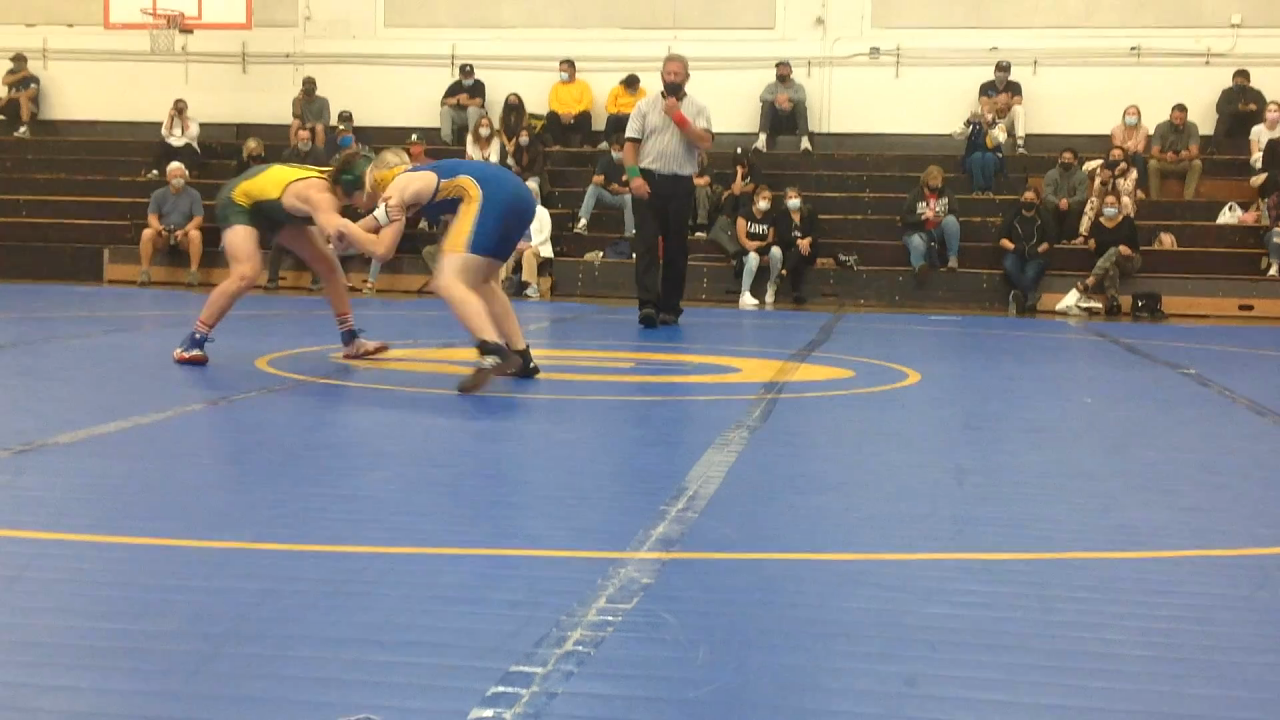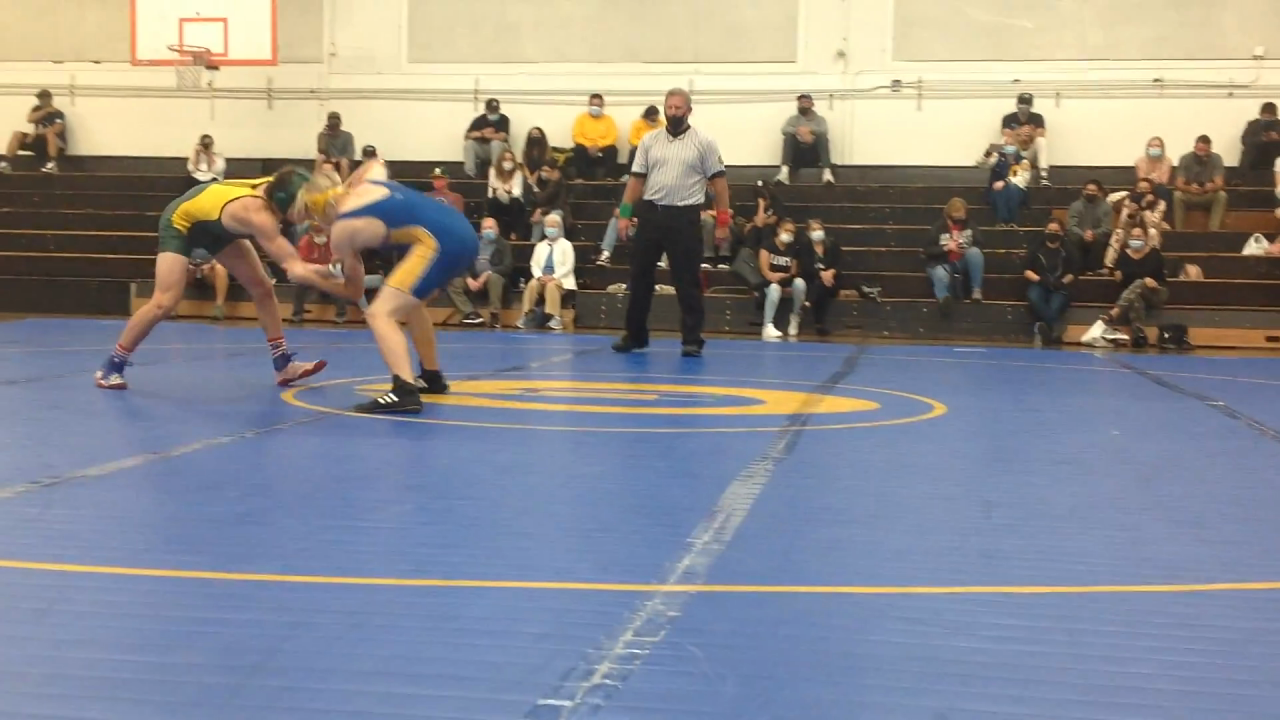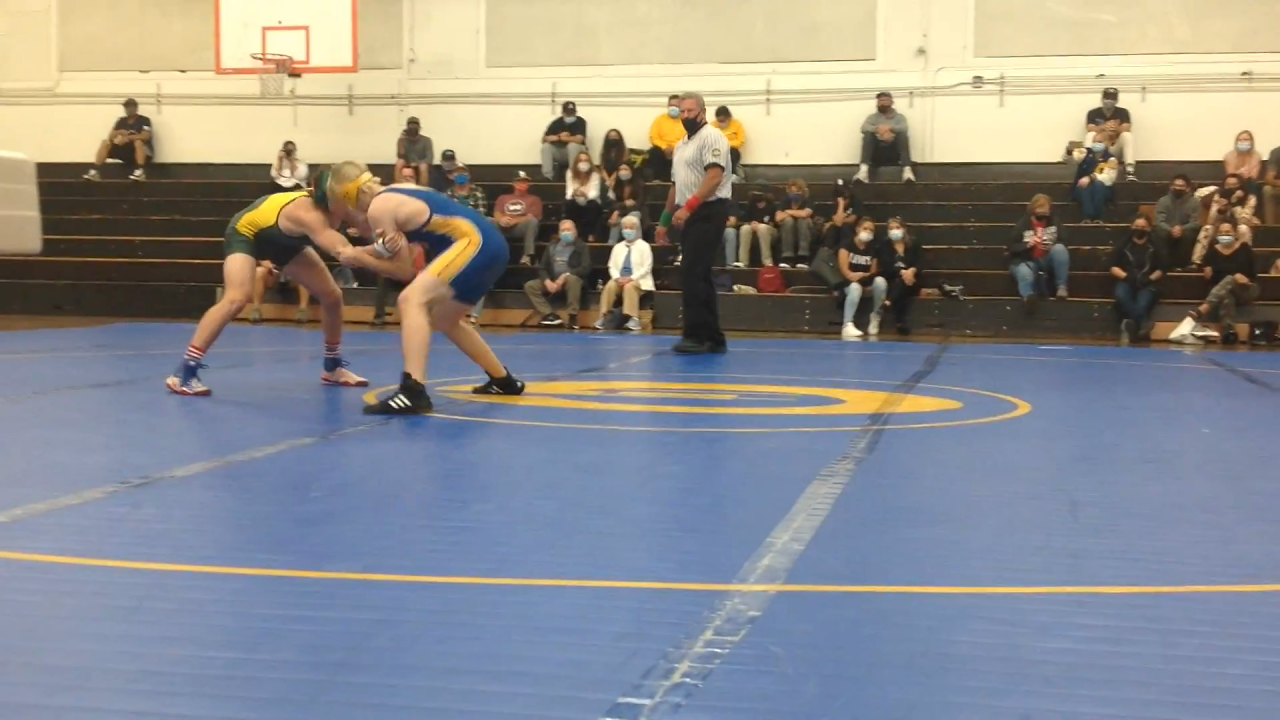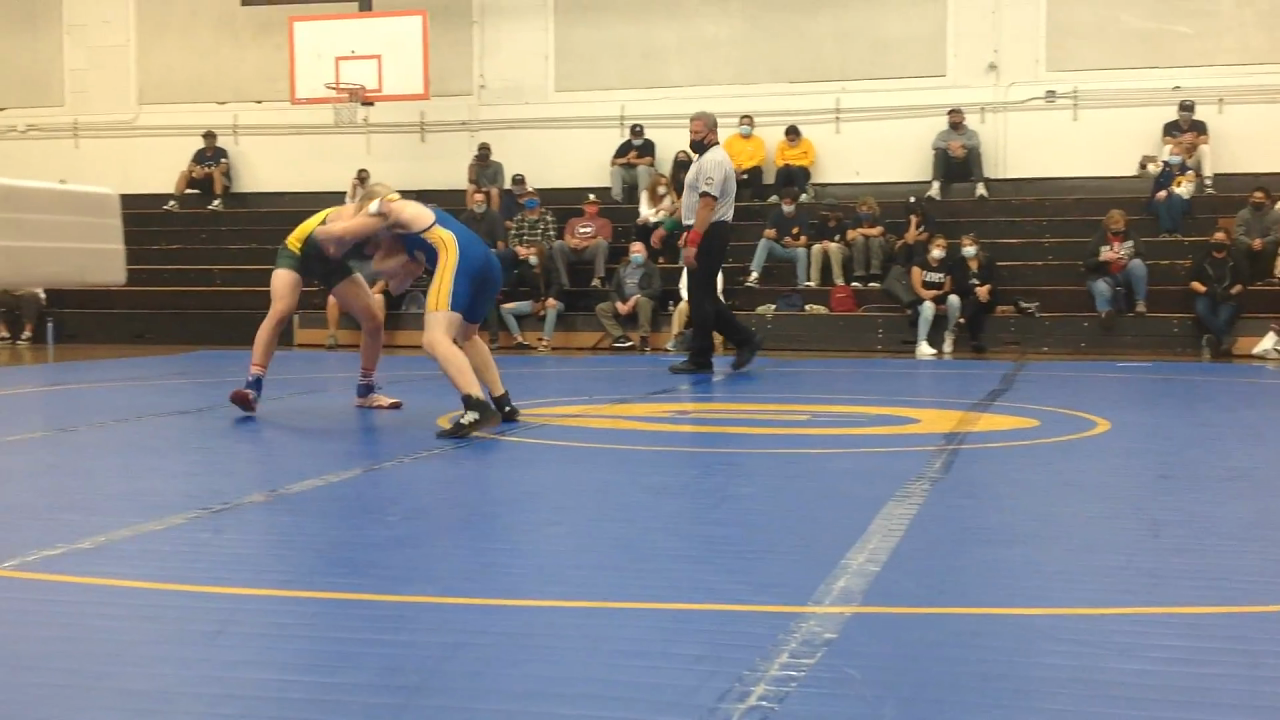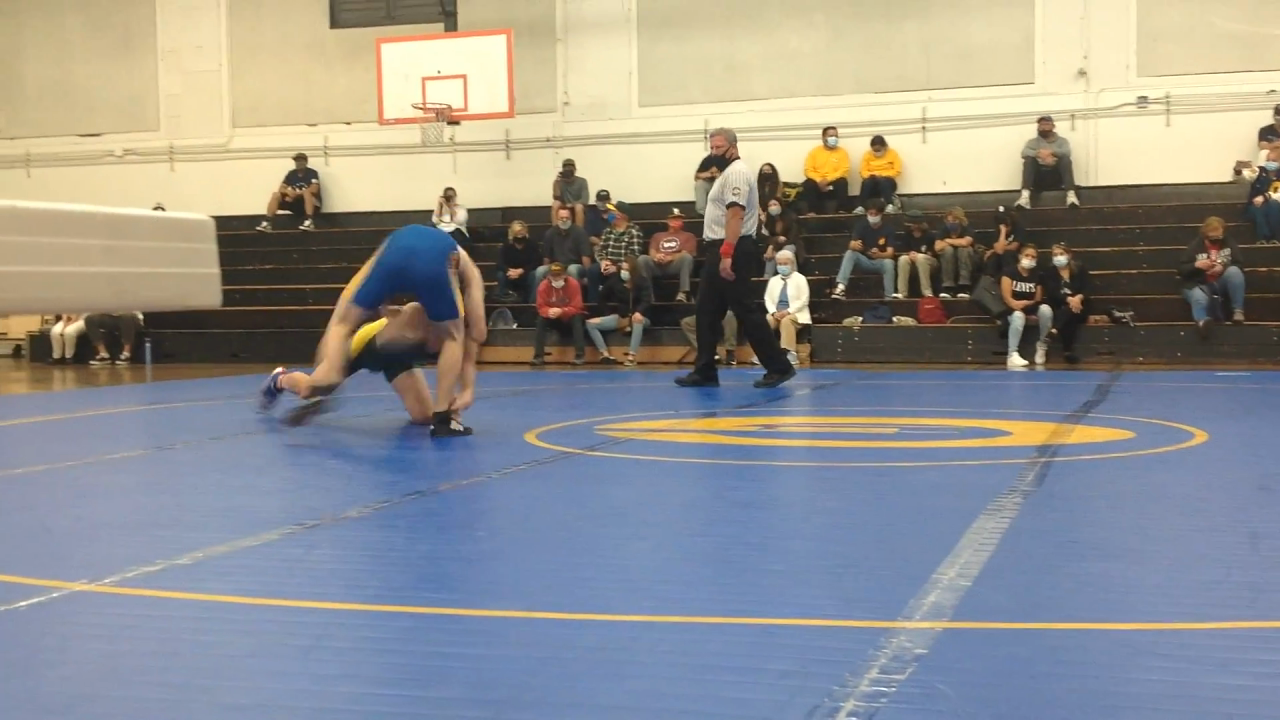
dt=0.7s
person 1, frame 1
left shoulder: (697, 108)
right shoulder: (644, 105)
left elbow: (704, 143)
right elbow: (631, 144)
left wrist: (678, 116)
right wrist: (634, 176)
left hip: (680, 185)
right hip: (648, 181)
left knee: (676, 248)
right knee: (646, 244)
left ankle: (670, 308)
right ankle: (649, 305)
person 1, frame 2
left shoulder: (703, 142)
right shoulder: (649, 140)
left elbow: (719, 182)
right elbow: (636, 179)
left wrist: (723, 222)
right wrist: (624, 214)
left hip: (684, 217)
right hip: (651, 214)
left knee: (687, 280)
right knee: (641, 275)
left ankle: (692, 339)
right ankle: (635, 334)
person 1, frame 3
left shoulder: (712, 137)
right shoulder: (680, 146)
left elbow: (714, 177)
left wrist: (688, 207)
right wrist: (664, 221)
left hip: (708, 212)
right hip: (688, 216)
left knee: (693, 274)
right knee: (696, 276)
left ankle: (695, 336)
right ankle: (712, 339)
person 1, frame 4
left shoulder: (712, 160)
right shoulder: (704, 159)
left elbow: (707, 205)
left wrist: (692, 243)
right wrist: (686, 235)
left hip: (708, 236)
right hip: (706, 234)
left knee: (700, 298)
right knee: (705, 297)
left ankle: (699, 359)
right ankle: (745, 340)
person 1, frame 5
left shoulder: (736, 173)
right shoulder: (726, 174)
left elbow: (735, 216)
left wrist: (727, 254)
left hip: (732, 250)
right hip: (721, 250)
left knee: (746, 311)
right knee: (707, 312)
left ankle: (779, 366)
right ankle: (704, 371)
person 2, frame 1
left shoulder: (395, 189)
right shoulder: (429, 172)
left elbow: (382, 250)
left hip: (489, 195)
right hip: (522, 195)
left knee: (446, 283)
right knee: (481, 281)
left ankle: (494, 353)
right ankle: (522, 357)
person 2, frame 2
left shoulder: (341, 231)
right shoulder: (366, 184)
left elbow: (354, 290)
right elbow: (377, 164)
left hip: (439, 241)
right hip: (463, 233)
left knee: (380, 314)
right knee: (405, 299)
left ankle: (405, 391)
right ankle: (432, 375)
person 2, frame 3
left shoulder: (378, 208)
right shoulder: (397, 191)
left elbow: (404, 269)
left hip: (476, 240)
right hip: (493, 244)
left knee: (410, 301)
right knee: (445, 320)
left ankle: (414, 391)
right ankle: (503, 380)
person 2, frame 4
left shoulder: (394, 210)
right shoulder: (416, 221)
left elbow: (333, 233)
right elbow: (382, 266)
left hip: (458, 258)
right hip: (489, 265)
left knee: (436, 341)
right knee: (465, 337)
left ankle: (478, 407)
right ankle: (503, 404)
person 2, frame 5
right shoulder: (465, 263)
right elbow: (478, 330)
left hip: (393, 257)
right hip: (434, 262)
left knee: (340, 324)
right knee: (454, 337)
left ankle: (322, 384)
right ankle: (443, 418)
person 3, frame 1
left shoulder: (338, 181)
right shoulder: (322, 195)
right elbow: (339, 229)
left hip: (273, 201)
right hip: (238, 199)
left knee: (328, 265)
right knee: (246, 276)
left ankle: (351, 340)
right ankle: (193, 342)
person 3, frame 2
left shoulder: (275, 190)
right shoulder: (258, 213)
right elbow: (294, 268)
left hip: (214, 224)
right hip: (181, 220)
left knee: (262, 288)
right knee: (165, 302)
left ankle: (284, 364)
right ankle: (112, 366)
person 3, frame 3
left shoulder: (336, 211)
right shoulder: (308, 213)
right elbow: (344, 252)
left hip: (282, 241)
right hip: (246, 232)
left knee: (332, 296)
right knee: (236, 299)
left ankle: (333, 367)
right ankle: (184, 372)
person 3, frame 4
right shoulder: (351, 215)
left hip: (333, 262)
right hip: (298, 250)
left knee: (374, 320)
right knee: (281, 312)
left ankle: (366, 390)
right ankle: (252, 386)
person 3, frame 5
right shoulder: (415, 314)
left elbow: (466, 379)
left hip: (400, 359)
right hip: (365, 346)
left knee: (425, 416)
right knee: (309, 390)
right ankle: (280, 380)
